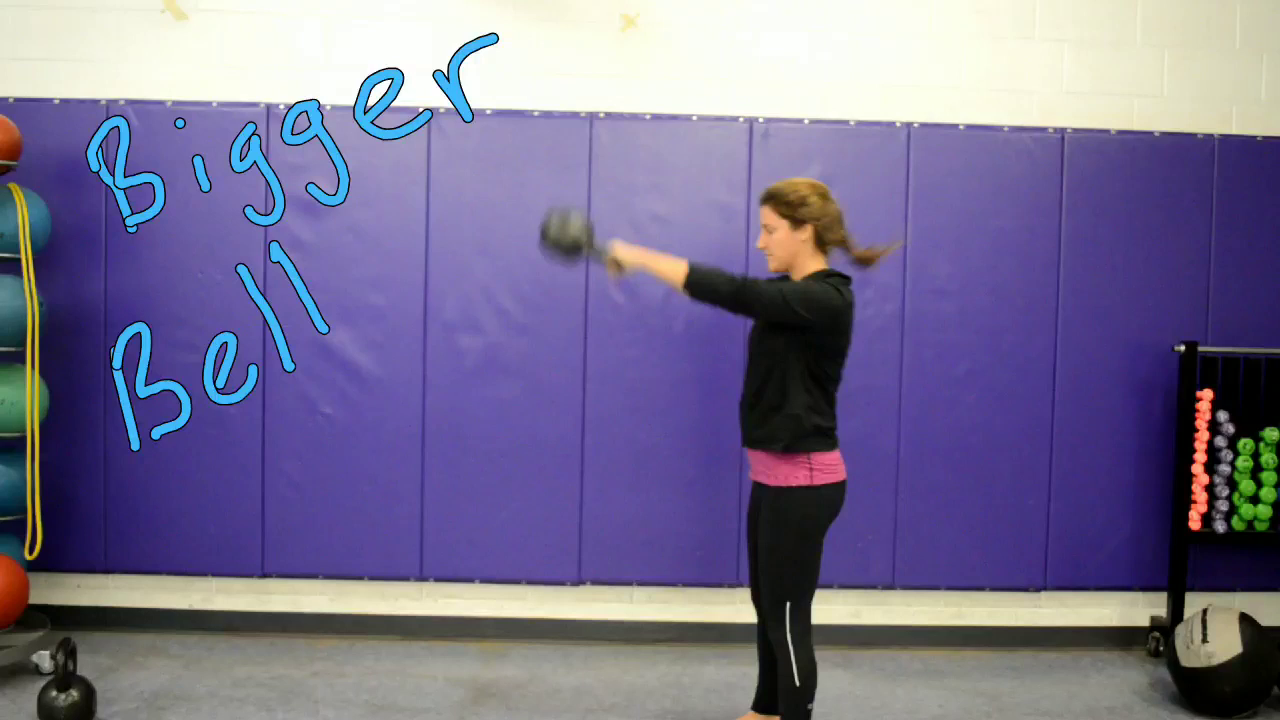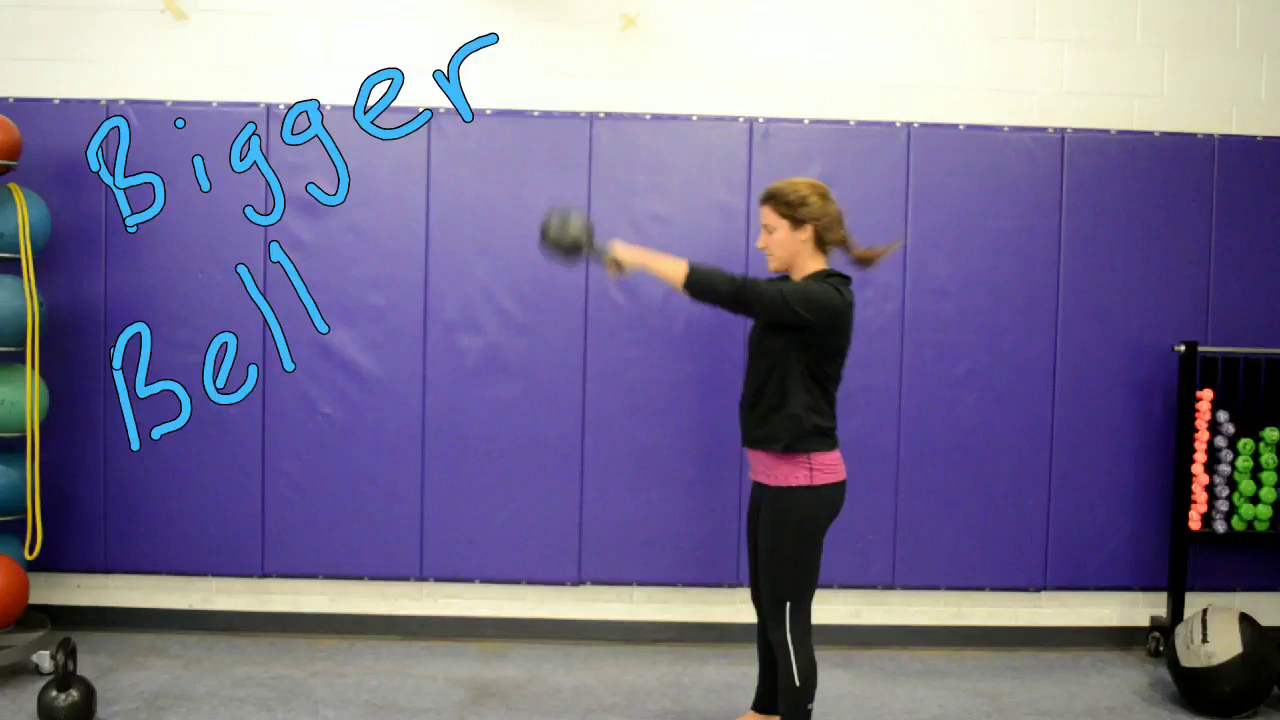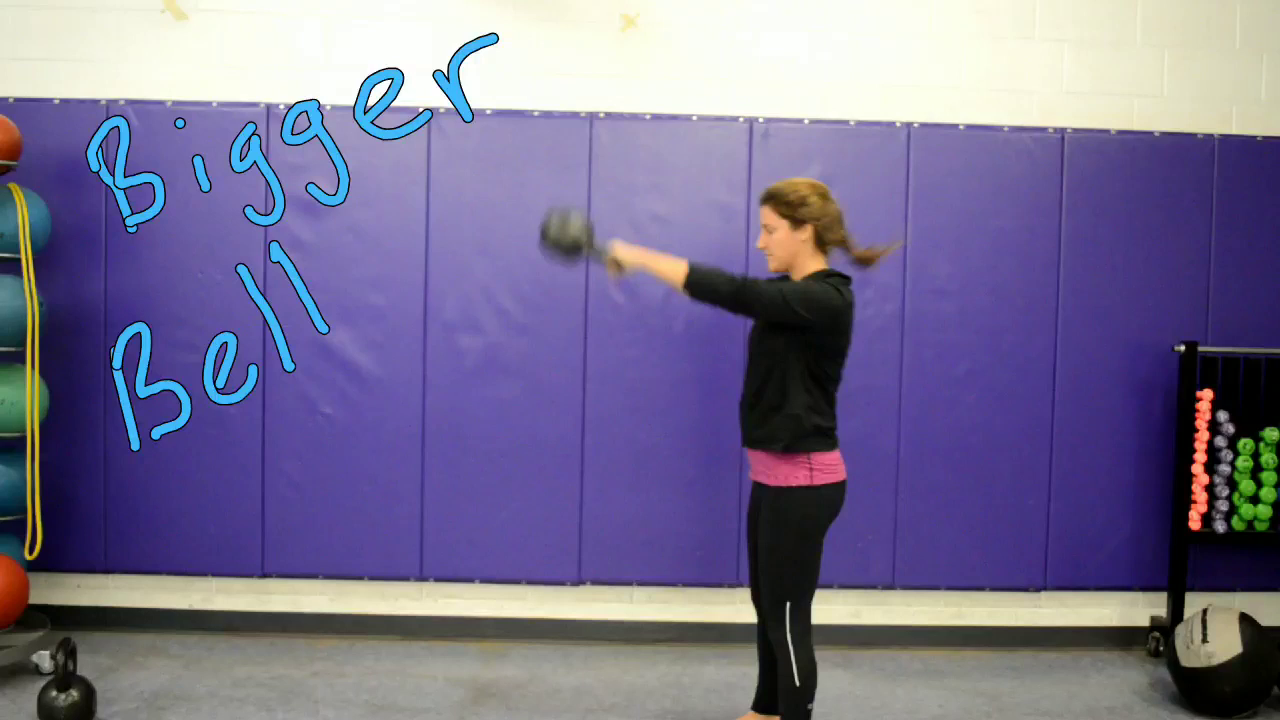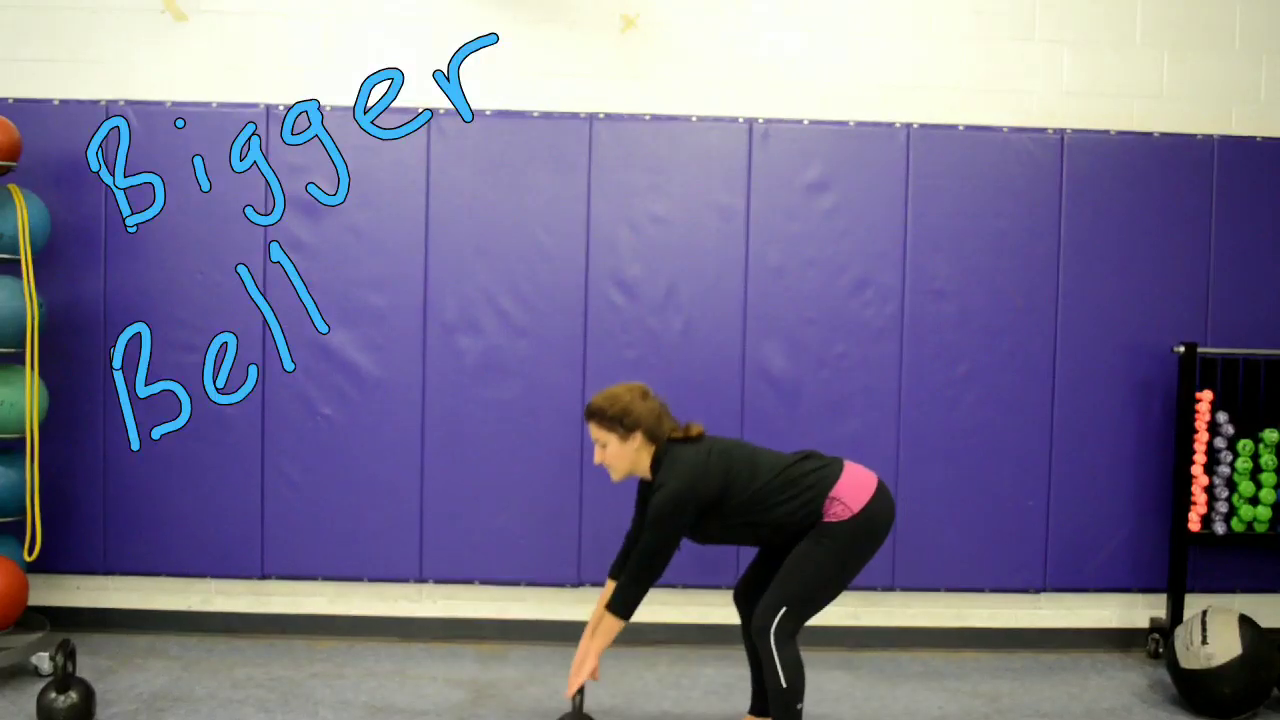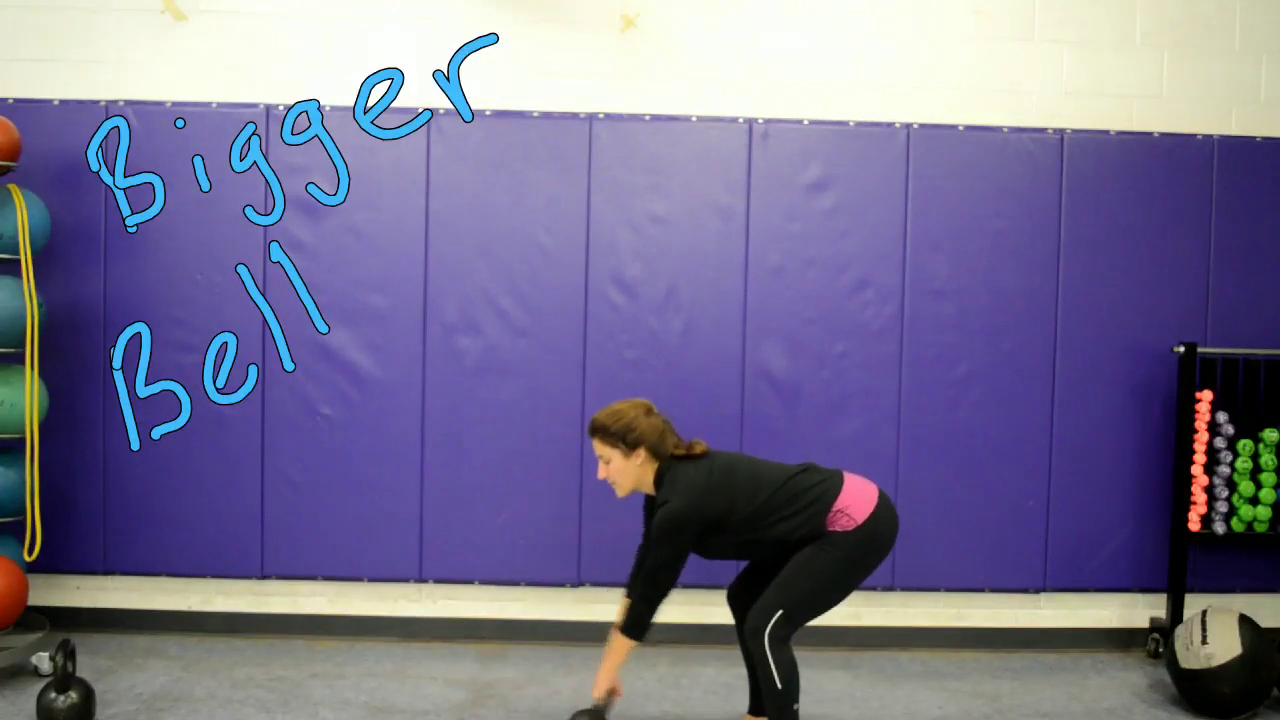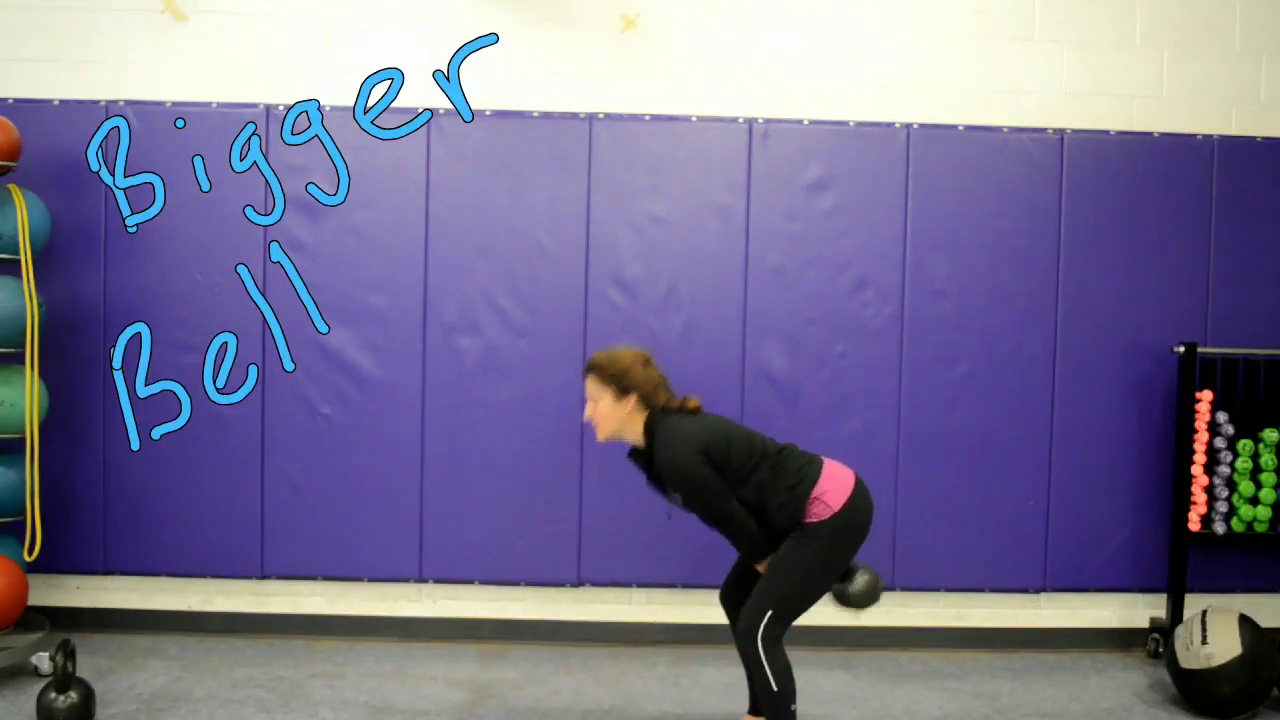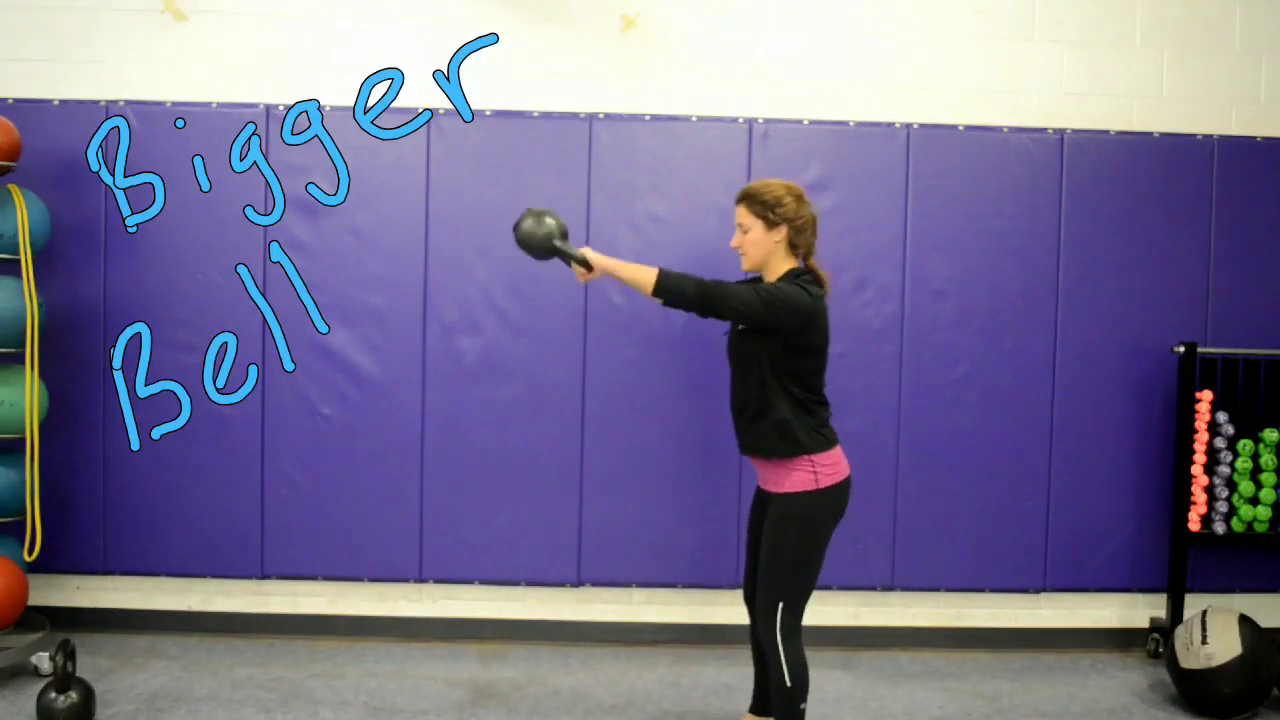
dt=0.7s
person 1, frame 1
left shoulder: (825, 300)
right shoulder: (788, 292)
left elbow: (733, 293)
right elbow: (738, 293)
left wrist: (641, 257)
right wrist: (642, 260)
left hip: (803, 481)
right hip: (775, 474)
left knee: (786, 617)
right knee: (766, 603)
person 1, frame 2
left shoulder: (825, 300)
right shoulder: (790, 293)
left elbow: (733, 293)
right elbow: (738, 293)
left wrist: (640, 256)
right wrist: (639, 260)
left hip: (803, 481)
right hip: (774, 475)
left knee: (787, 617)
right knee: (767, 604)
person 1, frame 3
left shoulder: (826, 300)
right shoulder: (790, 293)
left elbow: (734, 293)
right elbow: (738, 292)
left wrist: (639, 256)
right wrist: (641, 259)
left hip: (803, 482)
right hip: (774, 476)
left knee: (786, 615)
right knee: (767, 605)
person 1, frame 4
left shoulder: (679, 484)
right shoulder: (665, 470)
left elbow: (641, 576)
right elbow: (631, 559)
left wrist: (592, 652)
right wrist: (588, 638)
left hip: (855, 511)
right hip: (827, 508)
left knee: (773, 624)
right knee: (750, 599)
person 1, frame 5
left shoulder: (682, 501)
right shoulder: (672, 483)
left elbow: (651, 593)
right elbow: (644, 575)
left wrist: (609, 670)
right wrist: (608, 662)
left hip: (858, 523)
right hip: (834, 516)
left knee: (766, 628)
right knee: (744, 599)
person 1, frame 6
left shoulder: (677, 452)
right shoulder: (659, 445)
left elbow: (737, 524)
right elbow: (732, 515)
left wrist: (774, 577)
right wrist: (776, 582)
left hip: (832, 510)
right hip: (807, 506)
left knee: (759, 626)
right knee: (739, 600)
person 1, frame 7
left shoulder: (793, 303)
right shoulder: (769, 294)
left elbow: (701, 295)
right elbow: (706, 295)
left wrist: (606, 263)
right wrist: (604, 266)
left hip: (809, 483)
right hip: (779, 479)
left knee: (777, 618)
right knee: (759, 600)
